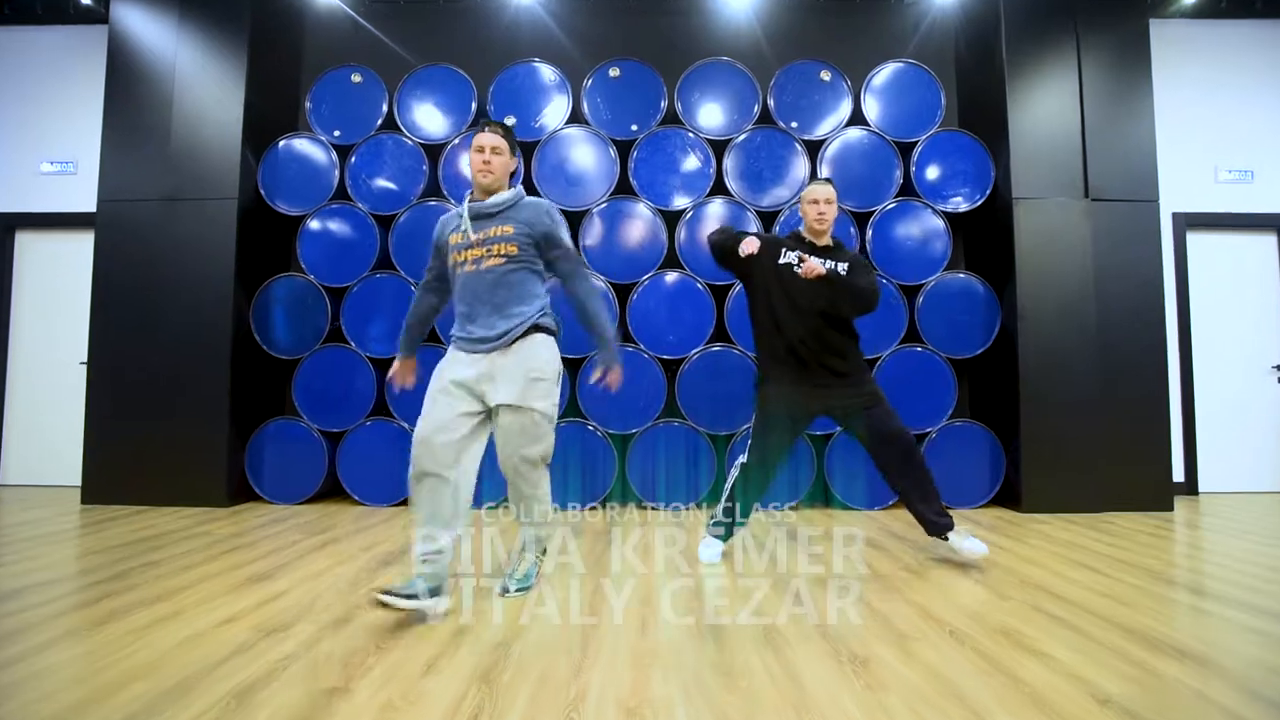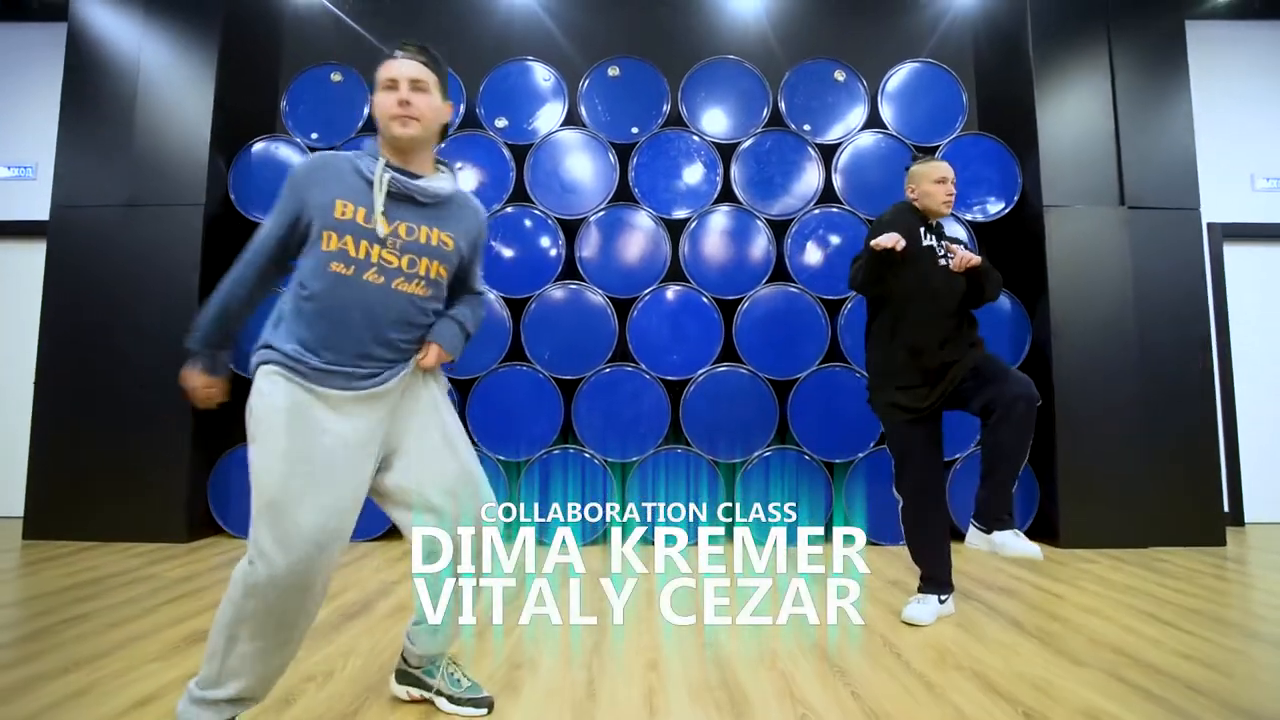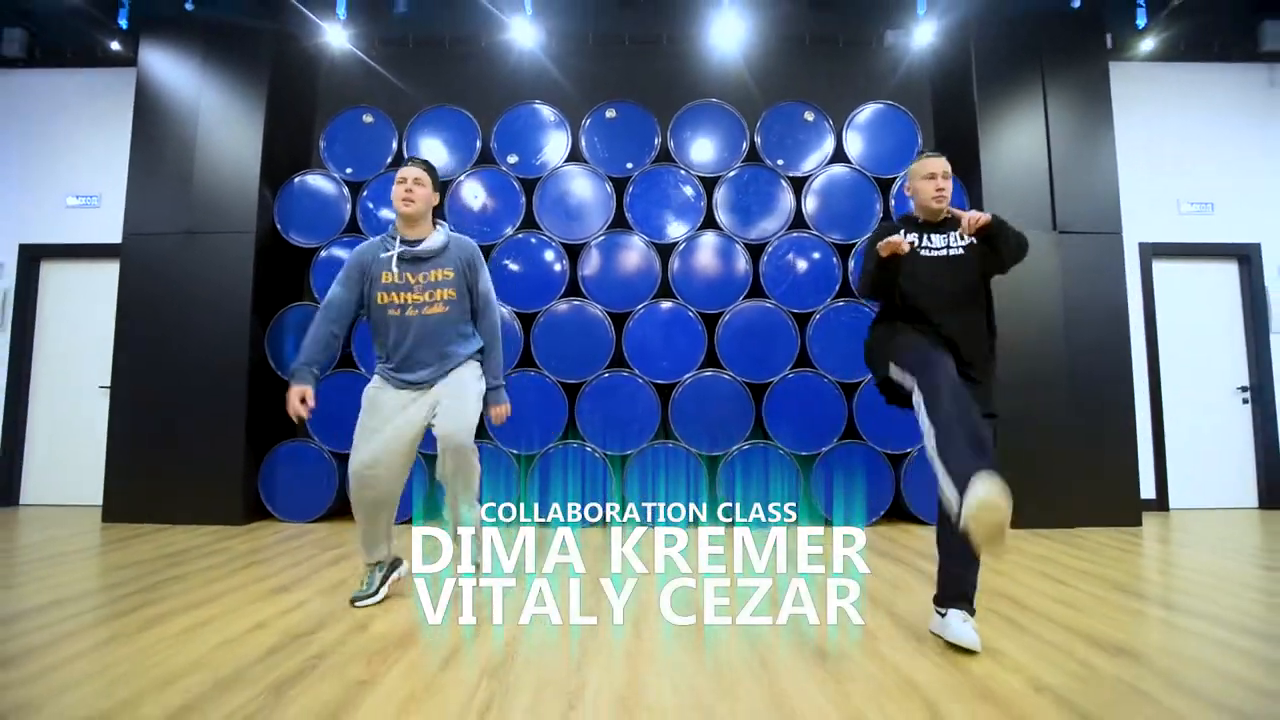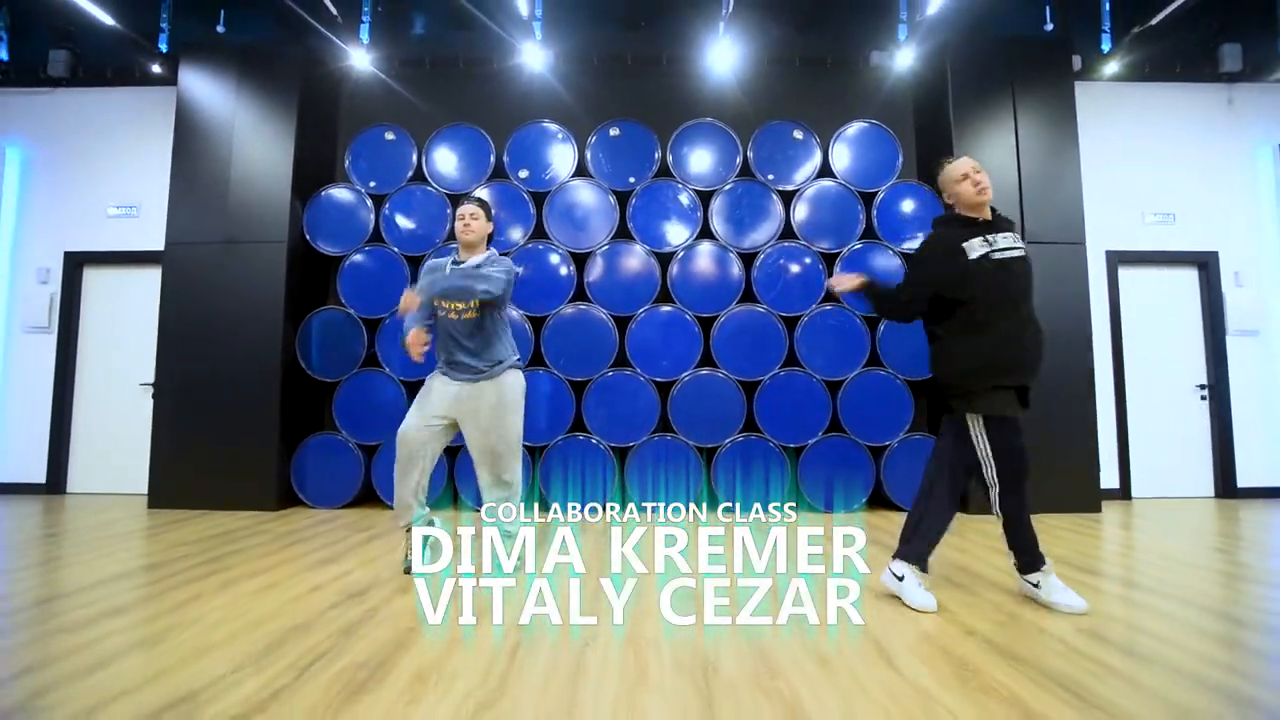
dt=1s
person 1, frame 1
left shoulder: (537, 213)
right shoulder: (447, 225)
left elbow: (577, 280)
right elbow: (433, 289)
left wrist: (607, 348)
right wrist: (407, 348)
left hip: (526, 351)
right hip: (463, 356)
left knee: (524, 461)
right knee: (434, 449)
left ankle: (530, 554)
right ankle: (431, 578)
person 1, frame 2
left shoulder: (466, 214)
right shoulder: (318, 175)
left elbow: (468, 296)
right elbow: (259, 266)
left wrist: (450, 332)
right wrist: (207, 352)
left hip: (405, 391)
right hip: (302, 389)
left knee: (465, 518)
right knee: (292, 555)
person 1, frame 3
left shoulder: (463, 251)
right shoulder: (365, 257)
left elbow: (488, 321)
right elbow: (332, 316)
left wrist: (494, 386)
right wrist: (303, 373)
left hip: (455, 374)
right hip: (392, 385)
left knee: (456, 438)
right knee: (367, 473)
right ankle: (381, 561)
person 1, frame 4
left shoulder: (500, 268)
right shoulder: (434, 268)
left elbow: (481, 286)
right elbow: (417, 311)
left wrist: (427, 293)
right wrist: (414, 332)
left hip: (497, 379)
right hip: (447, 378)
left knee: (499, 465)
right knee: (411, 437)
right ankle: (417, 525)
person 2, frame 1
left shoulder: (851, 260)
right shoulder: (769, 252)
left elbow: (865, 300)
right elbow: (718, 244)
left wrist: (826, 277)
right wrist: (745, 241)
left hip: (844, 377)
right hip: (786, 380)
left knee: (897, 444)
right knee: (760, 457)
left ankle: (943, 528)
right ankle: (720, 529)
person 2, frame 2
left shoulder: (951, 240)
right shoulder: (895, 221)
left elbow: (987, 292)
right elbow: (863, 283)
left wrist: (975, 268)
right wrist: (881, 252)
left hip: (960, 359)
right hip: (903, 375)
left knee: (1018, 397)
right knee: (919, 484)
left ankle: (990, 522)
right ankle: (936, 589)
person 2, frame 3
left shoulder: (973, 231)
right shoulder: (892, 233)
left elbow: (1014, 251)
right elbow: (871, 290)
left wrist: (989, 225)
right wrist: (885, 259)
left hip: (966, 366)
right hip: (907, 346)
right knee: (937, 378)
left ankle: (952, 606)
right ankle: (971, 490)
person 2, frame 4
left shoulder: (1007, 231)
right shoulder: (942, 245)
right elbow: (902, 305)
left wrist: (1027, 331)
right wrist: (864, 288)
left hip: (1005, 373)
right hip: (971, 376)
left knee: (949, 470)
right knee: (1007, 471)
left ankle: (907, 565)
right ankle: (1033, 571)
